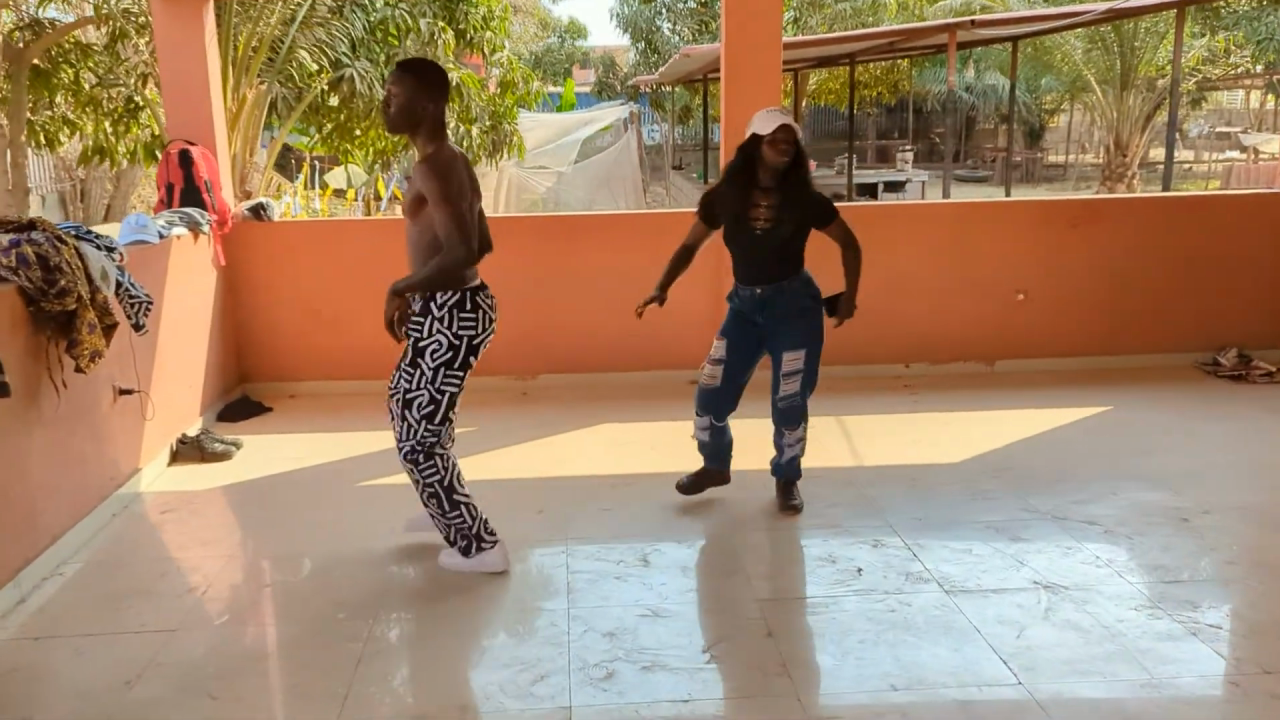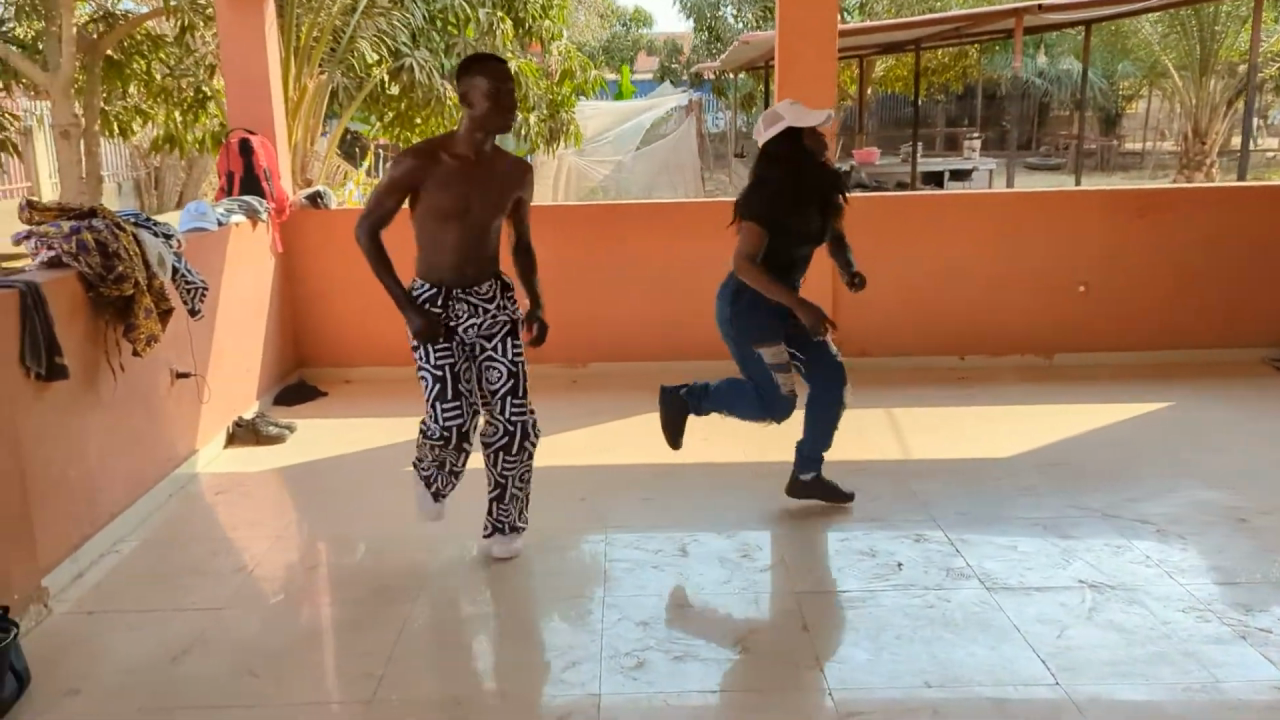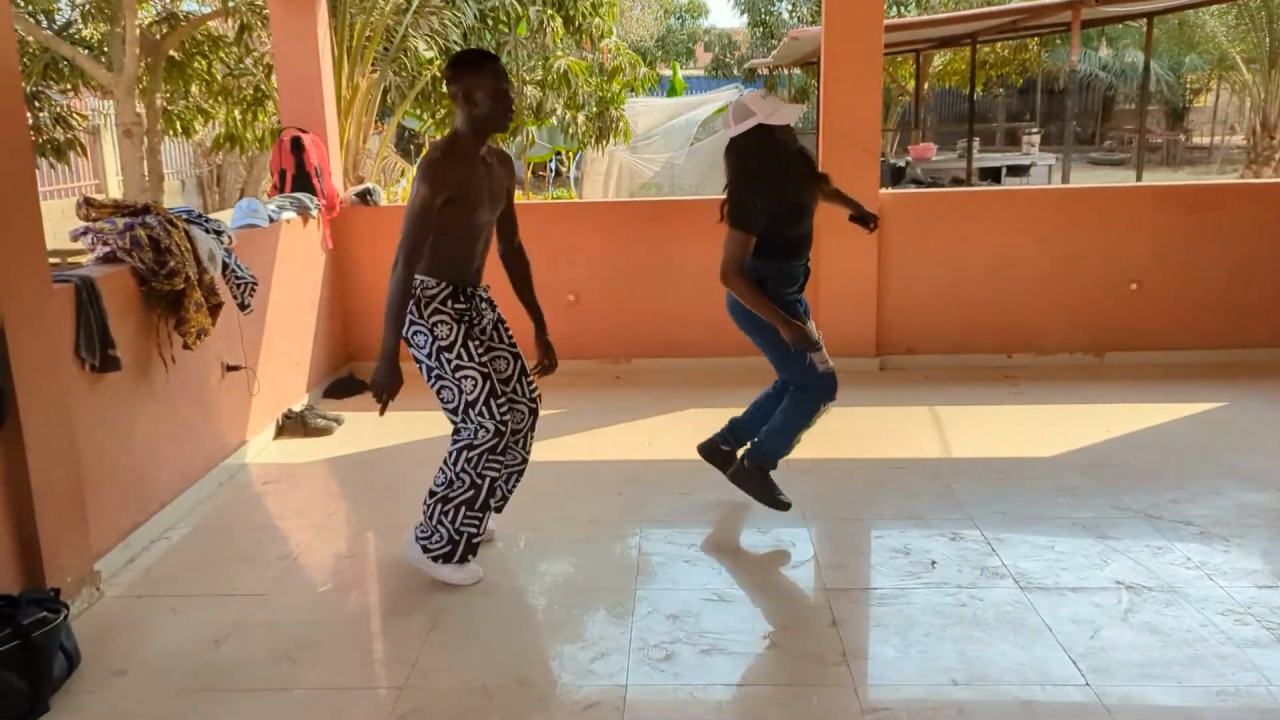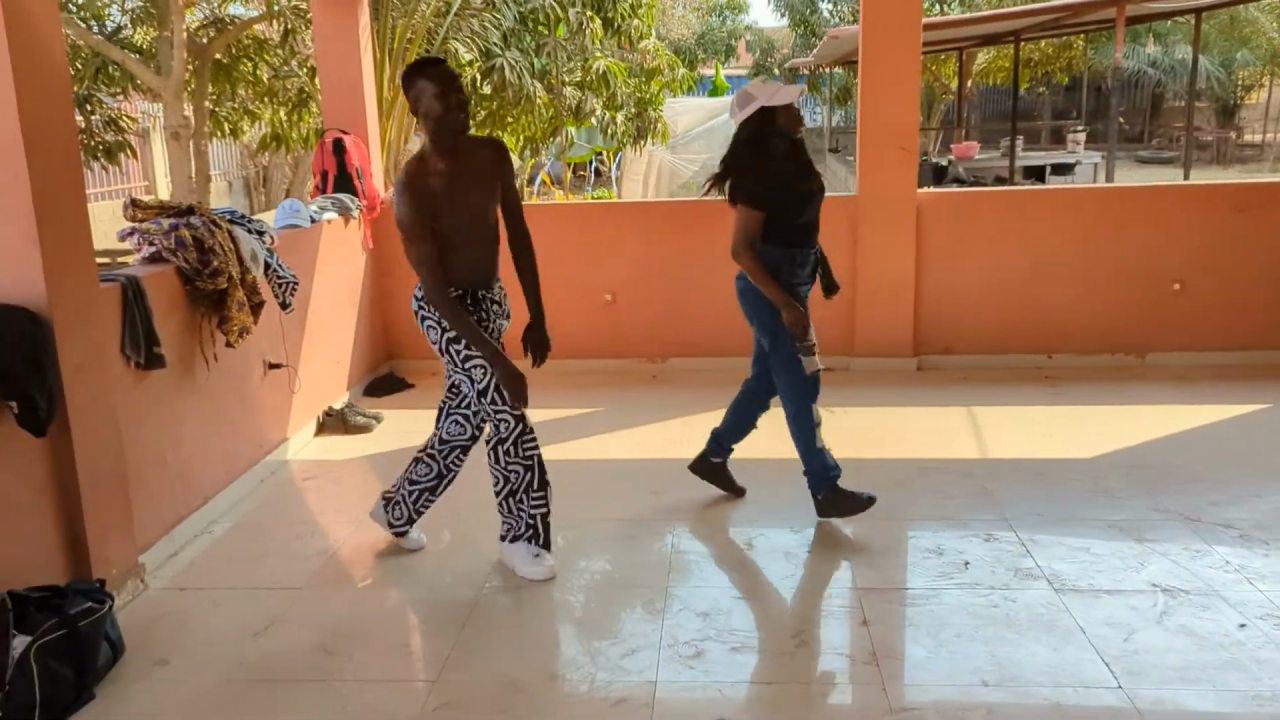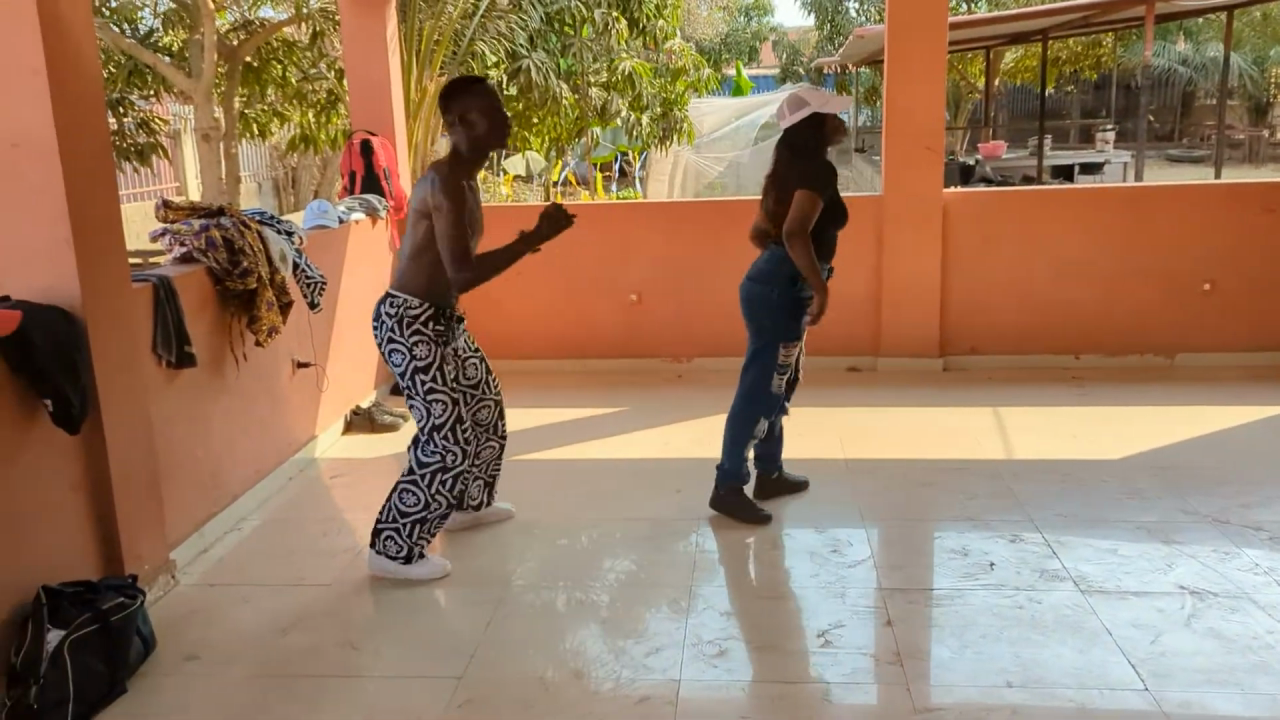
dt=0.4s
person 1, frame 1
left shoulder: (433, 167)
right shoulder: (447, 164)
left elbow: (466, 249)
right elbow: (472, 243)
left wrist: (404, 289)
right wrist: (409, 290)
left hip: (452, 314)
right hip: (437, 310)
left knee: (422, 433)
right knee: (411, 409)
left ankle: (479, 547)
right ankle: (449, 515)
person 1, frame 2
left shoulder: (517, 172)
right shoulder: (418, 161)
right elbow: (365, 229)
left wrist: (536, 305)
right wrist: (409, 309)
left hip: (492, 300)
right hip: (433, 301)
left knee: (512, 419)
right knee: (449, 420)
left ankle: (504, 524)
right ankle: (433, 480)
person 1, frame 3
left shoulder: (499, 165)
right shoulder: (439, 166)
left elbow: (514, 251)
right elbow: (404, 262)
left wrist: (541, 329)
right wrist: (388, 355)
left hip: (474, 302)
right hip: (432, 307)
left knee: (520, 407)
right knee: (484, 430)
left ankle: (471, 511)
right ankle: (433, 546)
person 1, frame 4
left shoulder: (494, 155)
right shoulder: (412, 189)
left elbow: (517, 233)
right elbow: (434, 288)
left wrist: (538, 314)
right wrist: (498, 357)
left hip: (489, 301)
right hip: (450, 309)
left knee: (464, 417)
right knee: (505, 419)
left ankle: (397, 507)
right ankle: (520, 539)
person 1, frame 5
left shoulder: (463, 178)
right shoulder: (448, 183)
right elbow: (460, 272)
left wrist: (527, 239)
right wrist: (532, 239)
left hip: (438, 318)
right hip: (412, 321)
left knee: (483, 404)
right knee: (442, 437)
left ankle: (470, 500)
right ankle: (394, 550)
person 2, frame 1
left shoulder: (806, 198)
right shoulder: (727, 197)
left elbow: (849, 242)
right elbow: (689, 246)
left wrist: (849, 292)
right wrist: (661, 288)
left hip: (796, 307)
right hip: (745, 306)
left knee: (790, 404)
right knee: (712, 394)
left ankle: (788, 478)
right ankle: (715, 465)
person 2, frame 2
left shoulder: (819, 184)
right shoulder: (767, 192)
left elbow: (835, 236)
right elbow: (745, 262)
left wrist: (848, 268)
right wrist: (800, 305)
left hip: (779, 301)
right hip: (747, 303)
left knee: (829, 378)
right knee: (776, 400)
left ankle: (807, 474)
right ankle: (683, 399)
person 2, frame 3
left shoulder: (791, 163)
right shoulder: (752, 192)
left elbow: (819, 185)
right elbow: (729, 273)
left wrist: (856, 209)
right wrist: (780, 321)
left hip: (782, 289)
right hip: (762, 298)
left knee: (798, 382)
right knee: (817, 385)
left ankle: (724, 444)
right ankle: (755, 465)
person 2, frame 4
left shoulder: (789, 157)
right shoulder: (760, 172)
right elbow: (741, 250)
left wrist: (820, 268)
right wrist: (786, 302)
left hip: (783, 280)
right hip: (770, 288)
left knee: (767, 377)
right knee: (800, 382)
left ankle: (713, 456)
right ankle: (825, 488)
person 2, frame 5
left shoulder: (796, 166)
right shoulder: (817, 170)
left elbow: (760, 235)
right elbow: (794, 235)
right wrist: (819, 290)
left hip: (778, 286)
right hip: (779, 290)
left knee: (780, 384)
right knee: (761, 388)
left ankle: (769, 472)
right ankle: (728, 487)
